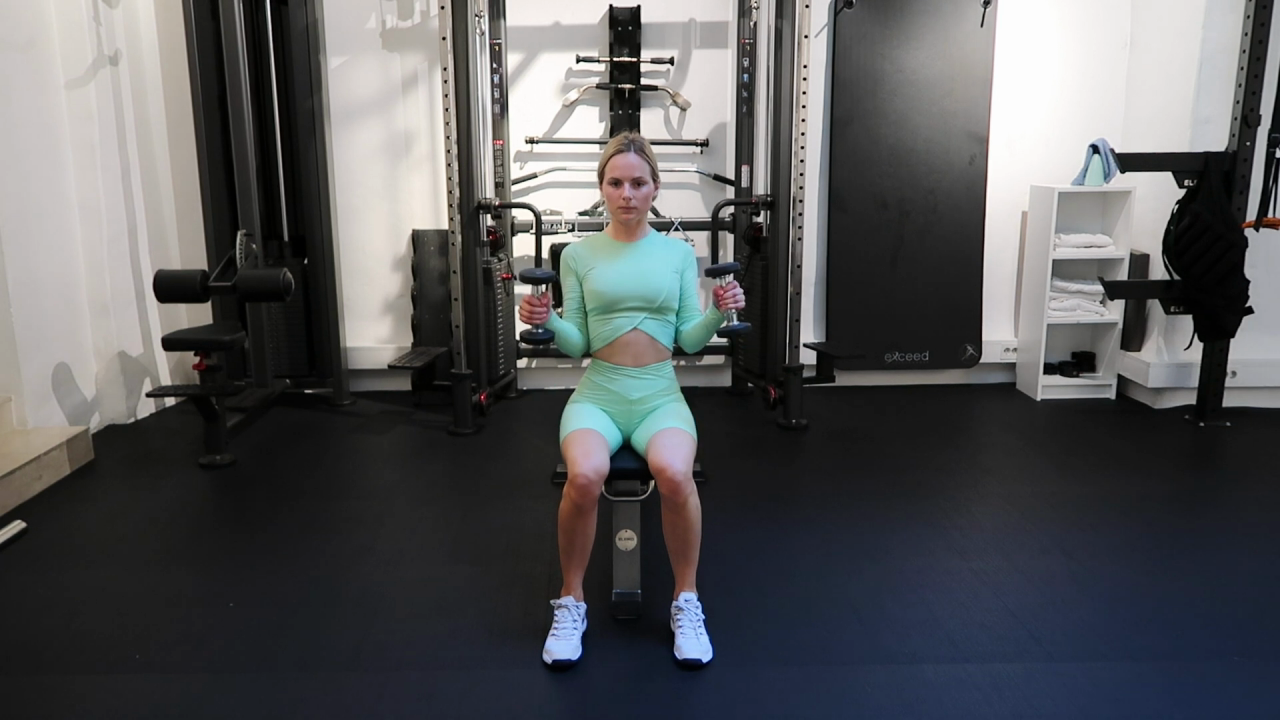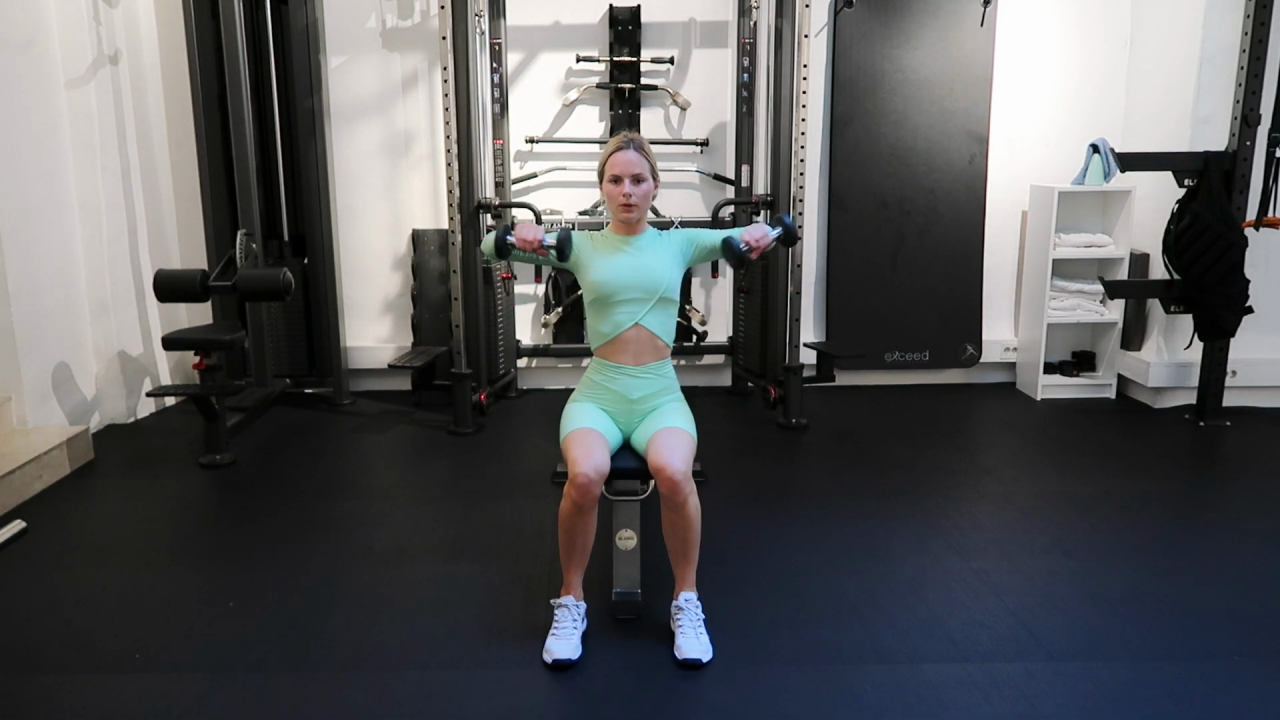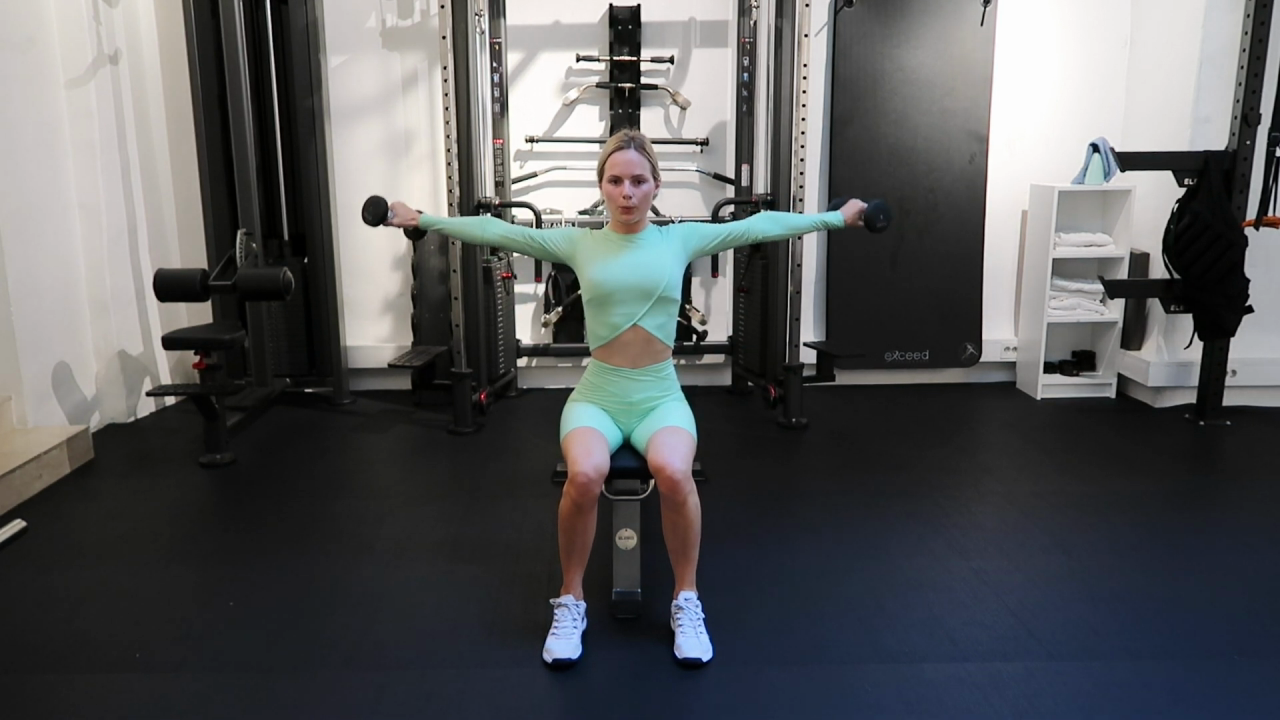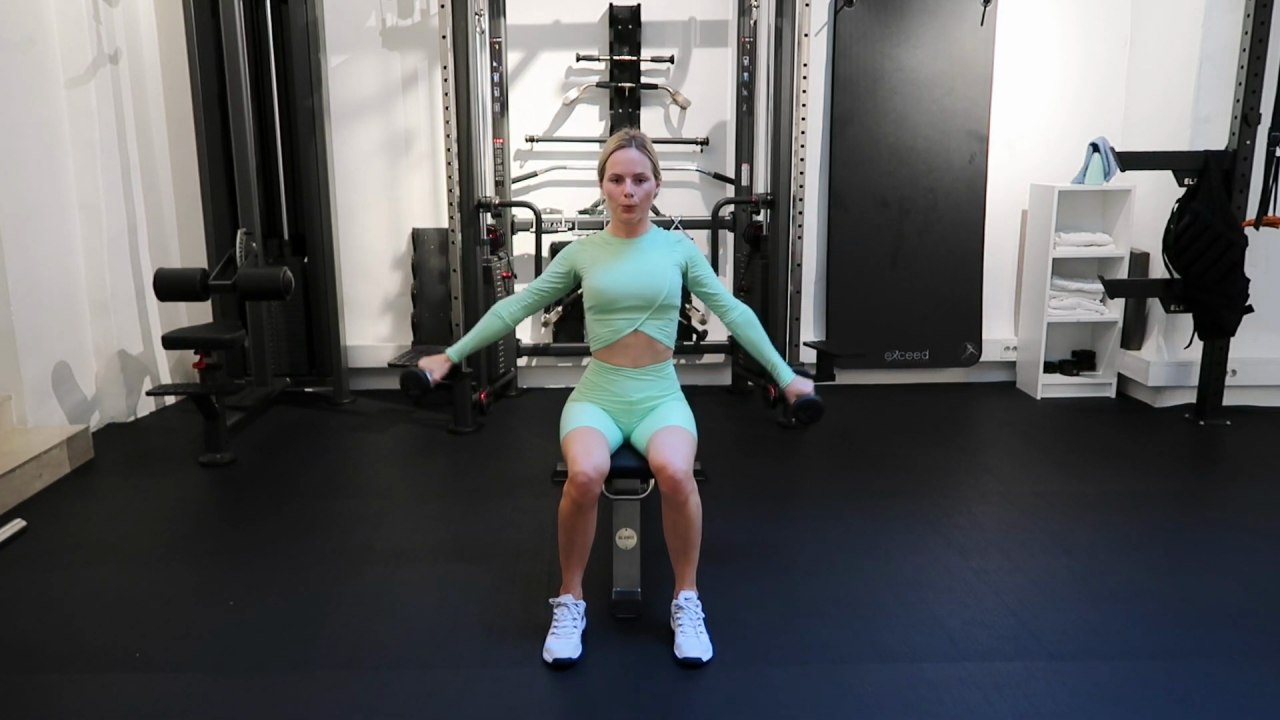
dt=1s
person 1, frame 1
left shoulder: (678, 252)
right shoulder: (577, 255)
left elbow: (690, 339)
right elbow: (575, 344)
left wrist: (718, 314)
right wrist: (544, 322)
left hip: (660, 395)
right hip: (596, 395)
left knee: (674, 475)
right knee: (584, 477)
left ankle: (686, 602)
right ankle: (570, 604)
person 1, frame 2
left shoulder: (678, 243)
right shoulder: (582, 245)
left elbow: (742, 235)
right elbow: (499, 250)
left wrist: (759, 229)
right wrist: (518, 234)
left hip: (660, 392)
right hip: (597, 393)
left knee: (674, 474)
right knee: (586, 476)
left ankle: (686, 601)
right ankle: (570, 602)
person 1, frame 3
left shoulder: (681, 239)
right shoulder: (578, 243)
left elbow: (759, 227)
right elbow: (498, 233)
left wrist: (836, 217)
right wrist: (421, 219)
left hip: (661, 395)
right hip: (597, 395)
left knee: (674, 473)
right knee: (584, 476)
left ankle: (687, 601)
right ankle: (569, 602)
person 1, frame 4
left shoulder: (680, 249)
right shoulder: (580, 253)
left elbow: (731, 311)
right elbow: (518, 306)
left wrist: (784, 375)
right wrist: (450, 355)
left hip: (660, 394)
right hip: (597, 395)
left knee: (675, 473)
right knee: (584, 476)
left ankle: (686, 601)
right ankle: (569, 602)
